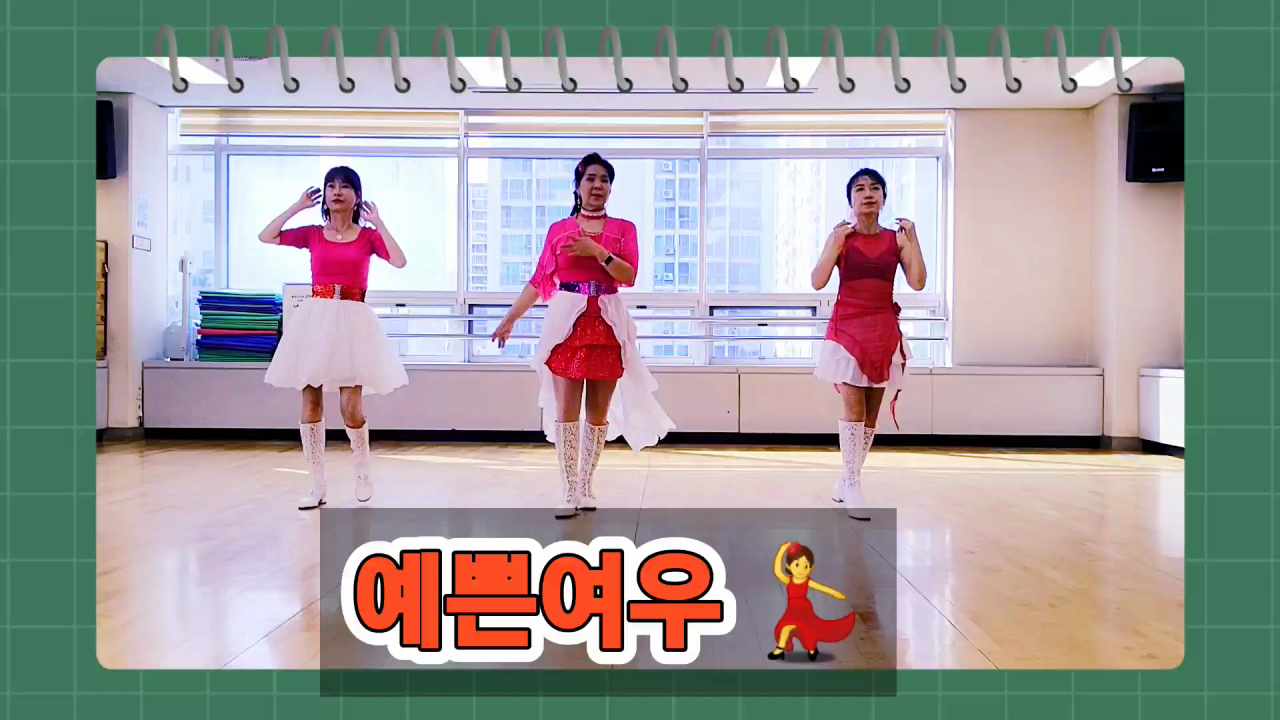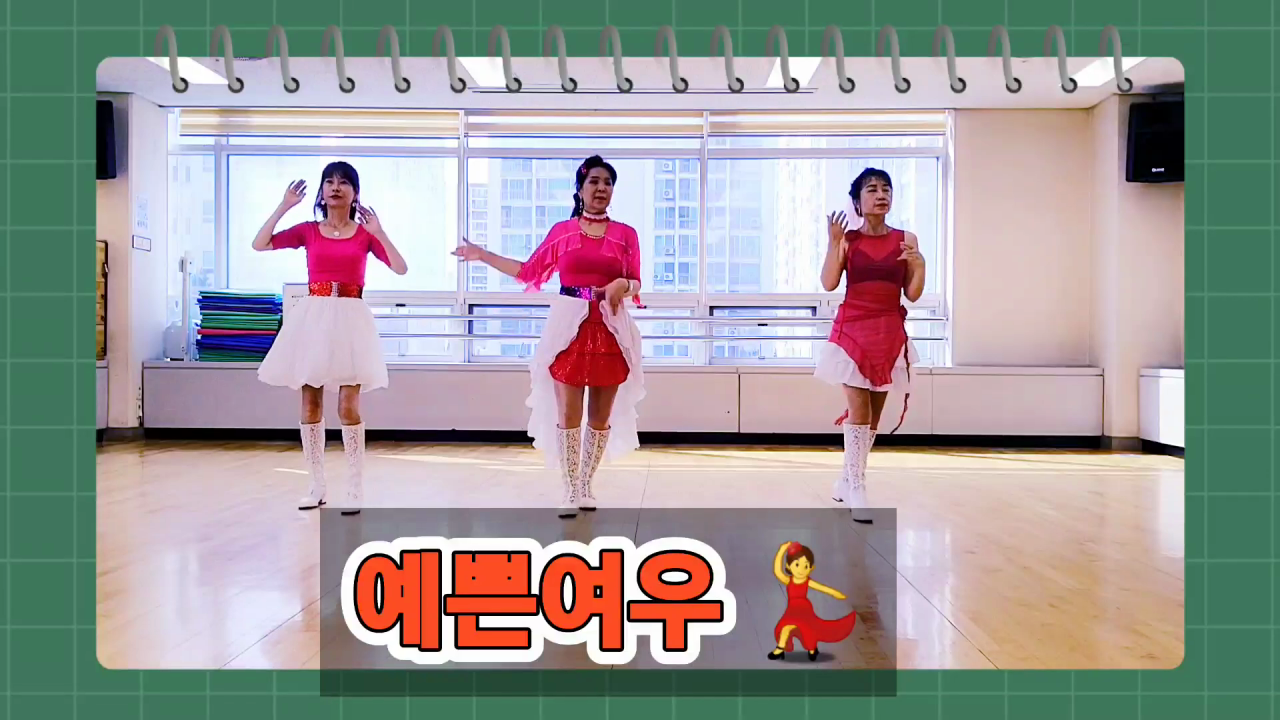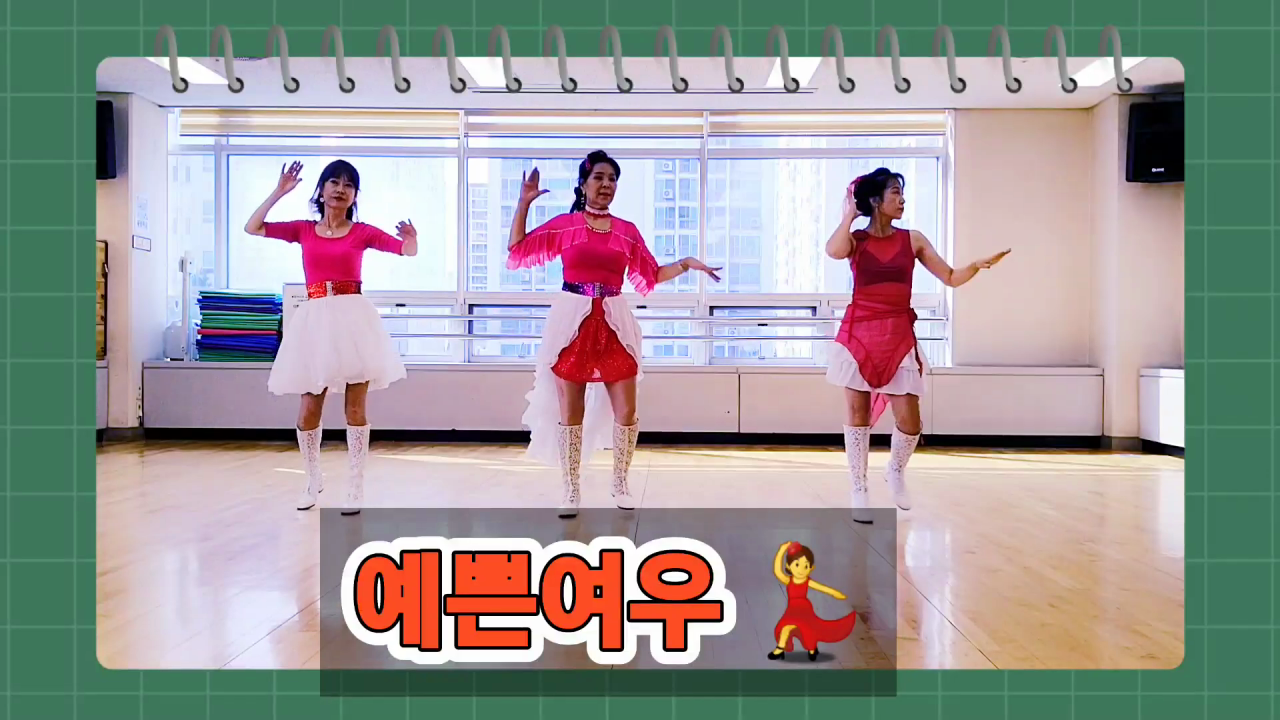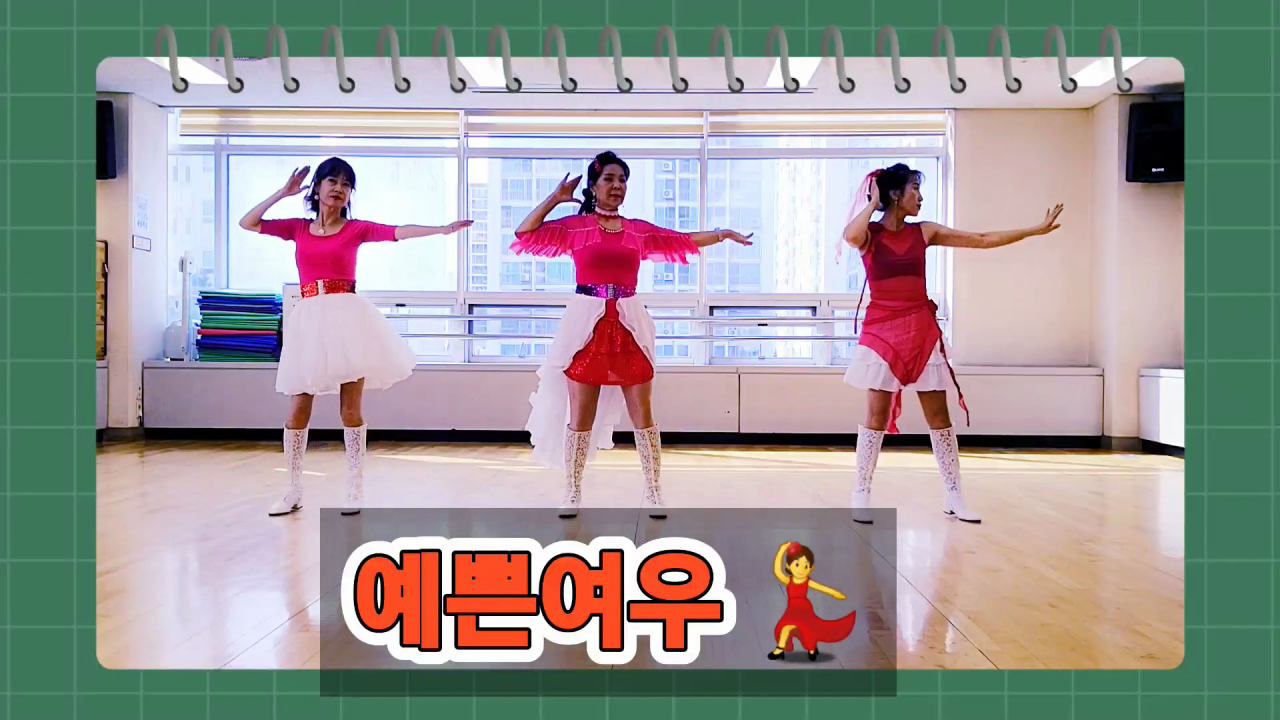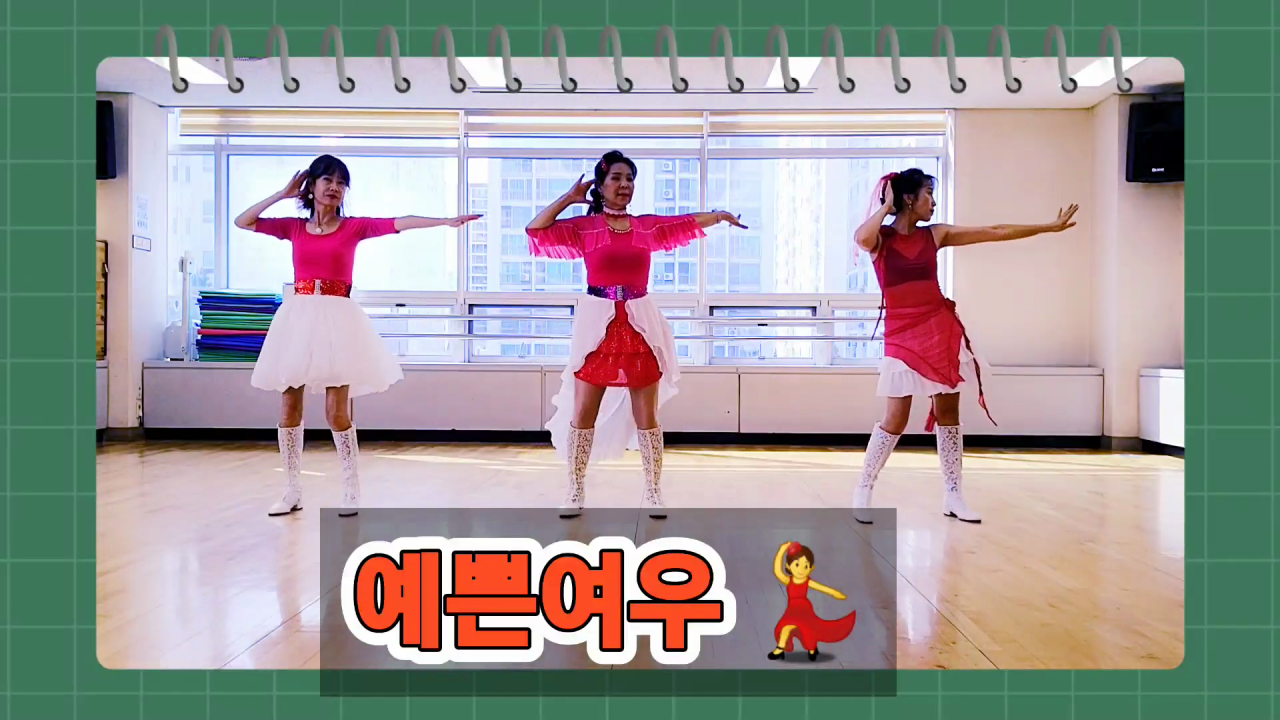
dt=0.2s
person 1, frame 1
left shoulder: (624, 229)
right shoulder: (558, 229)
left elbow: (627, 277)
right elbow: (540, 281)
left wrist: (598, 253)
right wrist: (510, 317)
left hip: (609, 324)
right hip: (568, 323)
left knee: (598, 414)
right knee: (565, 411)
left ankle: (584, 486)
right ankle: (569, 491)
person 1, frame 2
left shoulder: (626, 234)
right shoulder: (562, 231)
left elbow: (633, 281)
right elbow: (531, 271)
left wrist: (622, 285)
right wrist: (482, 255)
left hip: (609, 329)
right hip: (570, 325)
left knee: (601, 418)
right knee: (567, 416)
left ankle: (584, 485)
right ankle: (569, 489)
person 1, frame 3
left shoulder: (626, 230)
right shoulder: (562, 225)
left elbow: (651, 273)
right elbow: (517, 251)
left wrist: (690, 263)
right wrist: (525, 202)
left hip: (613, 323)
right hip: (570, 321)
left knee: (626, 412)
right knee: (570, 413)
left ankle: (621, 484)
right ankle: (571, 491)
person 1, frame 4
left shoulder: (639, 230)
right shoulder: (573, 226)
left elbow: (683, 242)
right elbow: (524, 233)
left wrist: (723, 233)
right wrist: (555, 198)
left hip: (629, 324)
right hip: (586, 323)
left knee: (643, 415)
right knee: (580, 416)
left ankle: (653, 492)
right ankle: (572, 492)
person 1, frame 5
left shoulder: (649, 226)
right shoulder: (583, 228)
left elbow: (690, 222)
right elbow: (535, 229)
left wrist: (722, 214)
right wrist: (569, 198)
left hip: (640, 324)
right hip: (598, 324)
left knee: (646, 416)
right knee: (582, 414)
left ankle: (653, 492)
right ankle: (575, 492)
person 2, frame 1
left shoulder: (898, 238)
right shoulder: (841, 236)
left elbow: (918, 283)
right elbow: (818, 282)
left wrist: (913, 243)
right wrist: (834, 246)
left hip: (885, 331)
right hip: (847, 329)
left knee: (870, 417)
right knee: (853, 412)
left ankle: (845, 482)
right ankle: (852, 488)
person 2, frame 2
left shoulder: (906, 240)
right shoulder: (846, 240)
left elbow: (913, 294)
right elbow: (829, 283)
left wrist: (917, 266)
right wrist: (838, 237)
left hip: (891, 333)
right hip: (851, 331)
left knee: (873, 420)
right knee: (857, 414)
left ankle: (846, 482)
right ankle: (856, 490)
person 2, frame 3
left shoulder: (912, 240)
right shoulder: (855, 239)
left elbow: (952, 278)
right elbow: (836, 250)
left wrist: (982, 264)
right wrist: (850, 213)
left hip: (900, 336)
right hip: (858, 334)
left knee: (910, 422)
right knee: (858, 416)
left ankle: (895, 471)
right ankle: (859, 492)
person 2, frame 4
left shoulder: (924, 232)
right shoulder: (869, 233)
left elbow: (984, 240)
right elbow: (849, 235)
left wrist: (1035, 230)
right wrist: (872, 203)
left hip: (922, 330)
right hip: (882, 332)
left knee: (939, 416)
right knee: (876, 417)
left ankle: (953, 494)
right ankle: (861, 493)
person 2, frame 5
left shoulder: (935, 235)
right shoulder: (880, 238)
left elbow: (994, 233)
right elbow: (861, 238)
left wrist: (1050, 226)
right wrist: (886, 206)
left hip: (943, 332)
right hip: (904, 337)
left knee: (948, 416)
right knee: (895, 420)
left ankle: (953, 495)
right ankle: (864, 489)
person 3, frame 1
left shoulder: (369, 237)
right shoulder: (313, 234)
left elbow: (400, 262)
right elbow: (266, 237)
left wrist: (379, 224)
right wrist: (297, 207)
left hip: (353, 321)
right hip: (315, 319)
left knee: (351, 410)
right knee: (311, 405)
left ankle: (363, 472)
right ankle: (317, 486)
person 3, frame 2
left shoulder: (366, 235)
right shoulder: (308, 231)
left elbow: (401, 268)
right elbow: (260, 244)
left wrist: (379, 231)
right wrist: (285, 206)
left hip: (349, 318)
right hip: (312, 317)
left knee: (348, 408)
right knee: (310, 406)
left ankle: (354, 488)
right ankle: (317, 485)
person 3, frame 3
left shoulder: (361, 233)
right shoulder: (301, 230)
left elbow: (408, 250)
right elbow: (251, 227)
left wrist: (411, 238)
right wrist: (278, 193)
left hip: (353, 317)
right hip: (315, 319)
left knee: (355, 409)
right knee: (309, 410)
left ankle: (355, 490)
right ankle: (313, 479)
person 3, frame 4
left shoulder: (356, 229)
right shoulder: (297, 228)
left elbow: (401, 231)
right elbow: (247, 223)
left wrist: (442, 229)
right wrist: (283, 193)
left hip: (347, 317)
right hip: (309, 319)
left knee: (350, 411)
right knee: (298, 410)
left ankle: (354, 490)
right ankle: (294, 490)
person 3, frame 5
left shoulder: (354, 227)
right shoulder: (293, 227)
left elbow: (400, 223)
right elbow: (242, 222)
left wrist: (446, 221)
right wrist: (282, 195)
left hip: (337, 318)
right hip: (298, 318)
left knee: (337, 413)
right knee: (290, 408)
left ankle: (351, 491)
right ankle: (293, 491)
